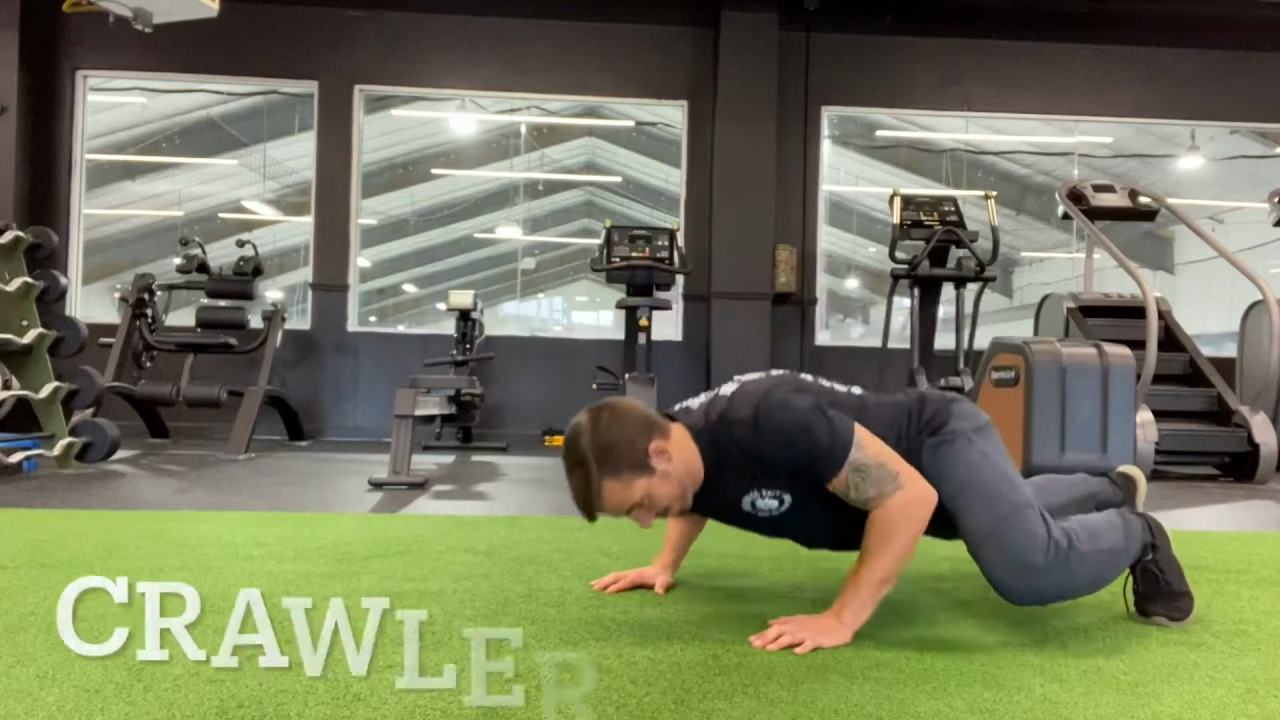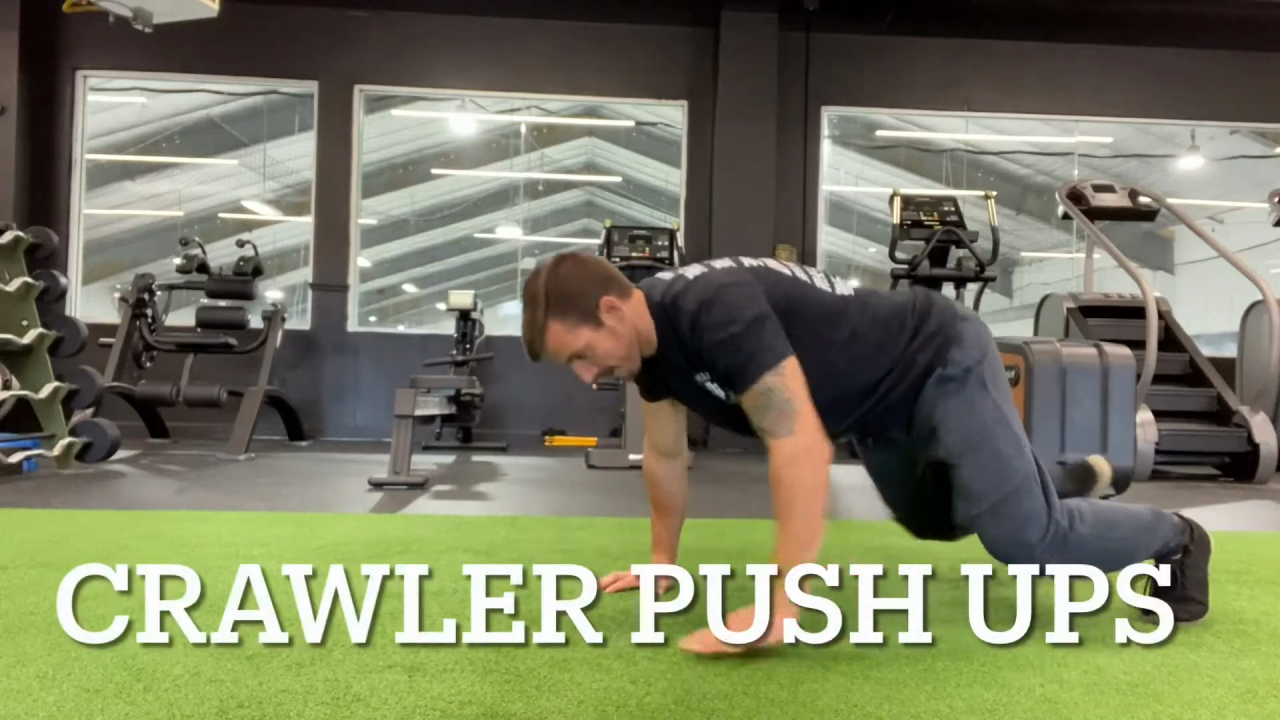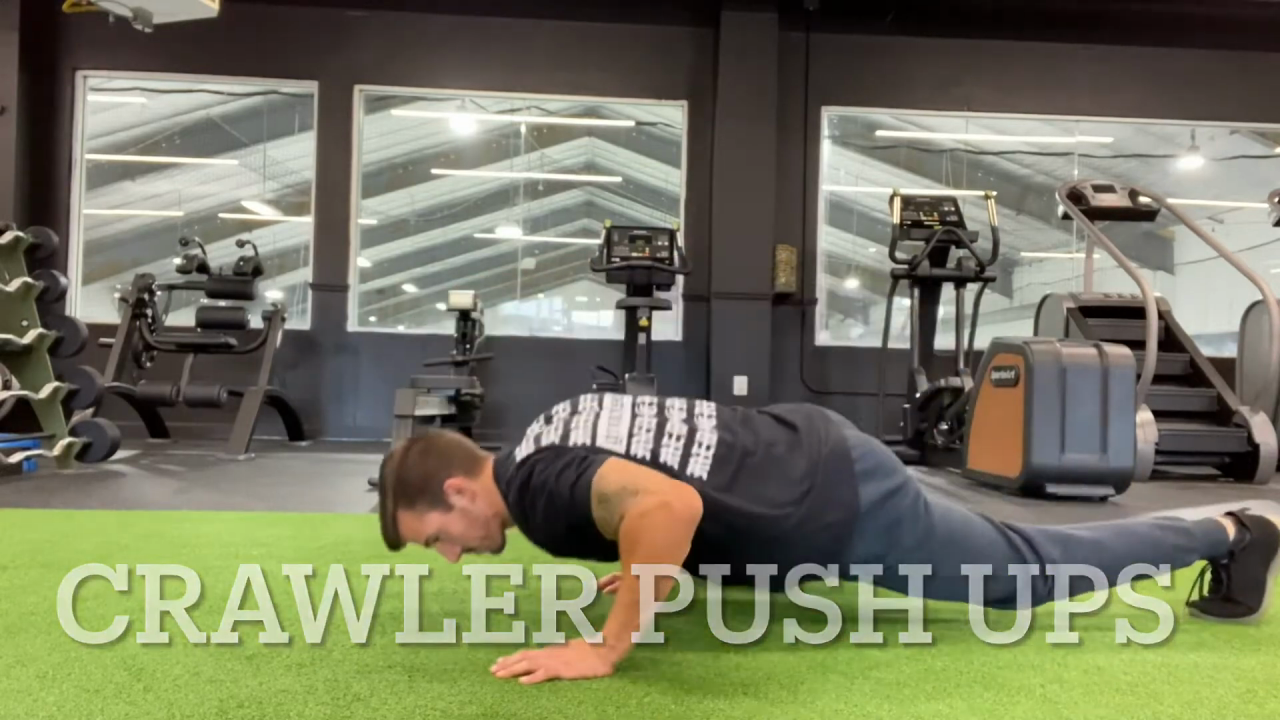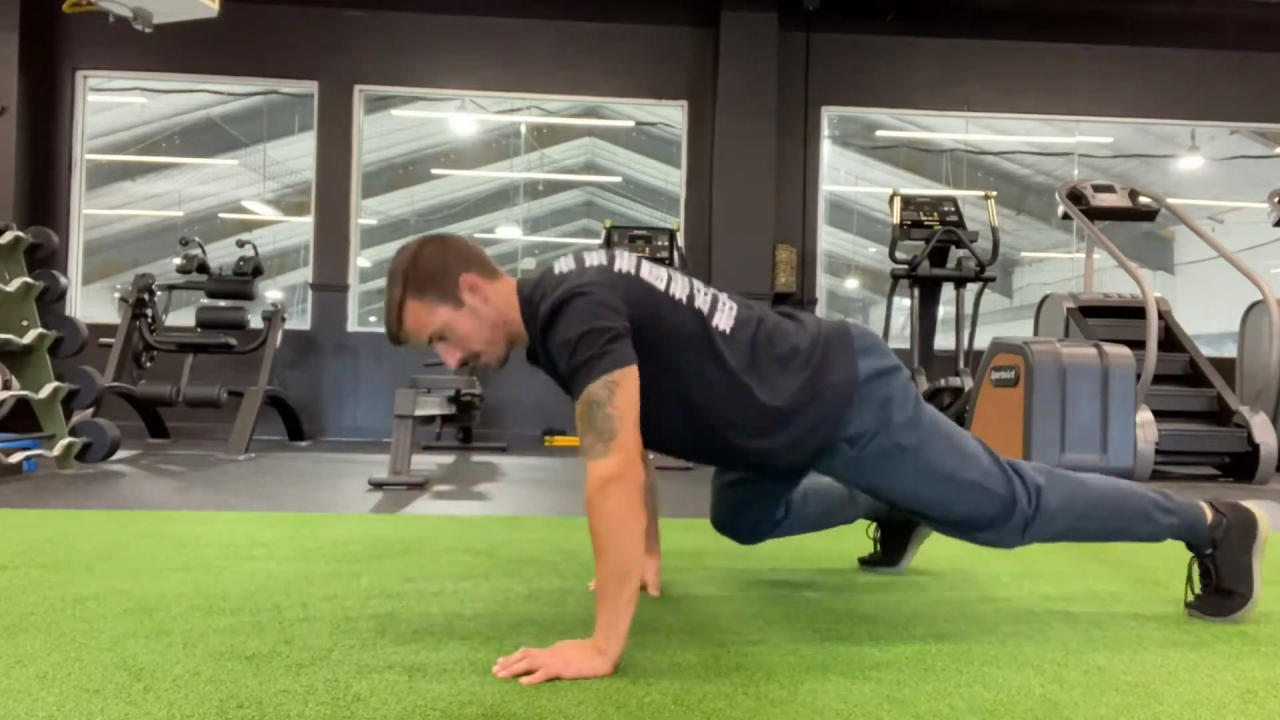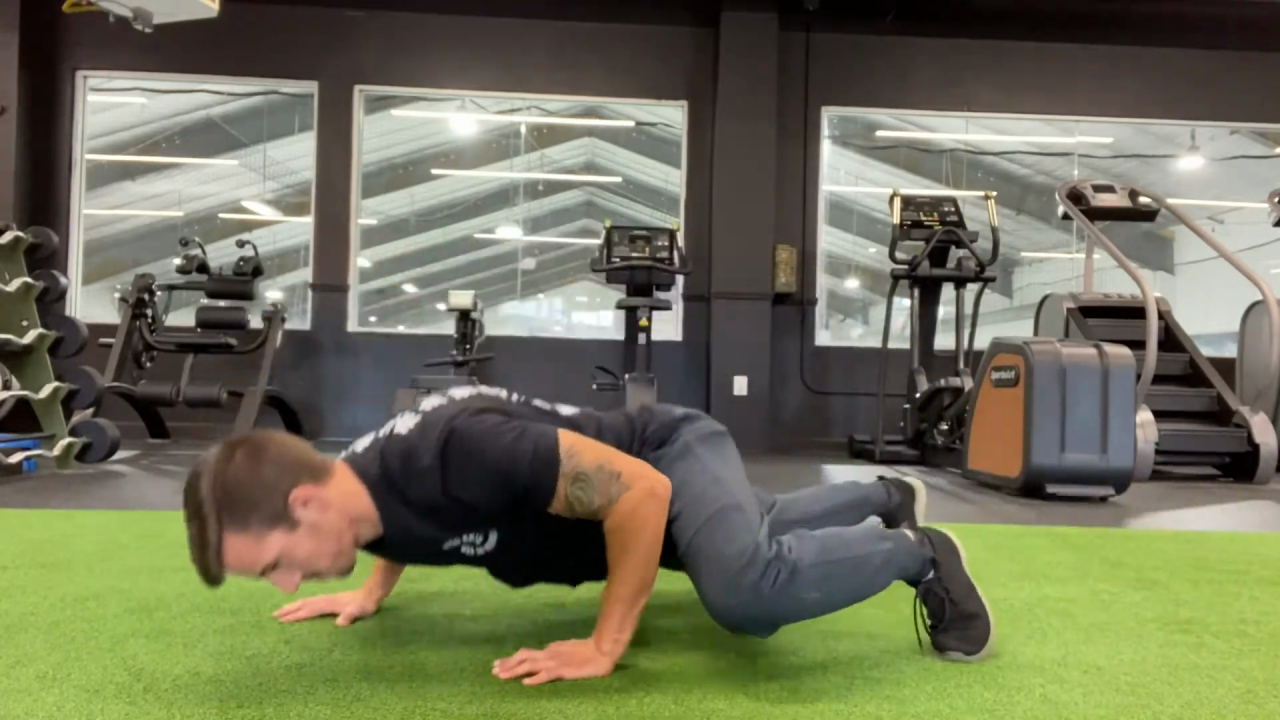
dt=1s
person 1, frame 1
left shoulder: (766, 422)
right shoulder: (679, 449)
left elbow: (910, 497)
left wrist: (840, 619)
right wrist: (665, 564)
left hip: (939, 440)
right hip: (900, 468)
left knee: (1027, 566)
right knee: (1005, 511)
left ankle: (1133, 537)
right ankle: (1113, 490)
person 1, frame 2
left shoulder: (714, 312)
right shoulder: (650, 336)
left elbow: (800, 448)
right elbow: (665, 455)
left wrist: (785, 607)
right wrist: (662, 560)
left hip: (942, 361)
right hip: (881, 395)
left knee: (1025, 541)
right knee: (935, 517)
left ankle: (1170, 536)
right ankle: (1070, 478)
person 1, frame 3
left shoulder: (543, 487)
right shoulder: (548, 443)
left elbow: (672, 507)
left wrist: (606, 647)
right wrist: (647, 563)
left hip: (844, 503)
right hip: (810, 442)
left knee: (1027, 570)
right ankle: (884, 561)
person 1, frame 4
left shoulder: (570, 315)
right shoulder: (563, 301)
left elbow: (612, 470)
right elbow: (633, 438)
left wrist: (603, 643)
right wrist: (645, 550)
left hip: (845, 399)
right hip: (806, 390)
left knee: (1008, 506)
right knee: (741, 519)
left ankle: (1210, 523)
right ankle: (892, 506)
person 1, frame 5
left shoulder: (455, 453)
right shoulder: (363, 488)
left elbow: (640, 493)
left wrist: (603, 647)
right wrist: (370, 590)
left hip: (671, 454)
right hip: (634, 498)
left knee: (745, 587)
right knee: (760, 531)
left ankle: (918, 555)
right ankle: (887, 496)
